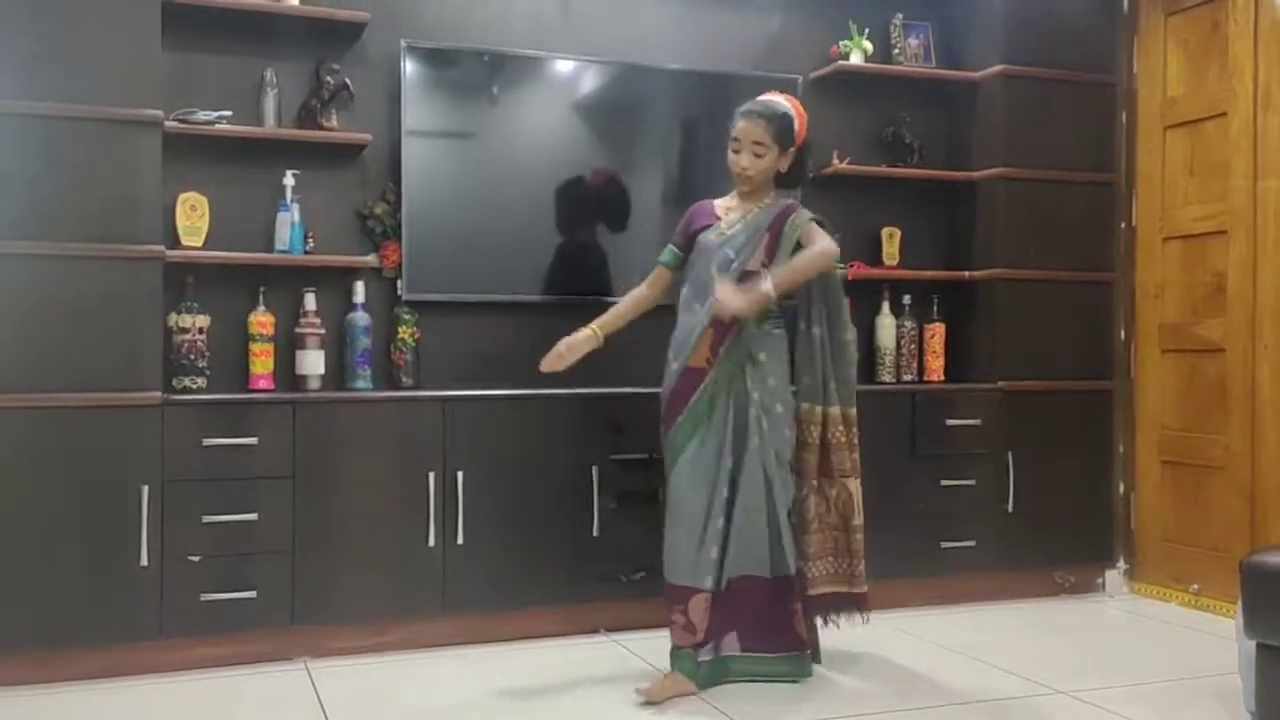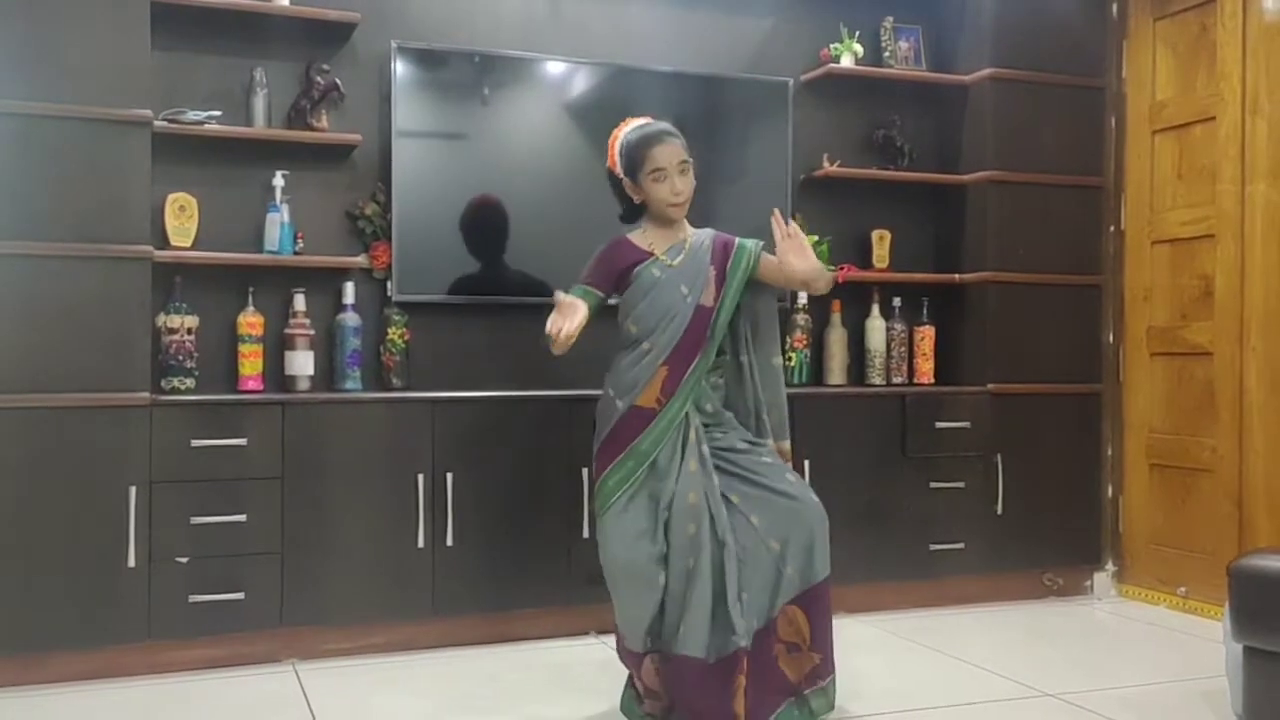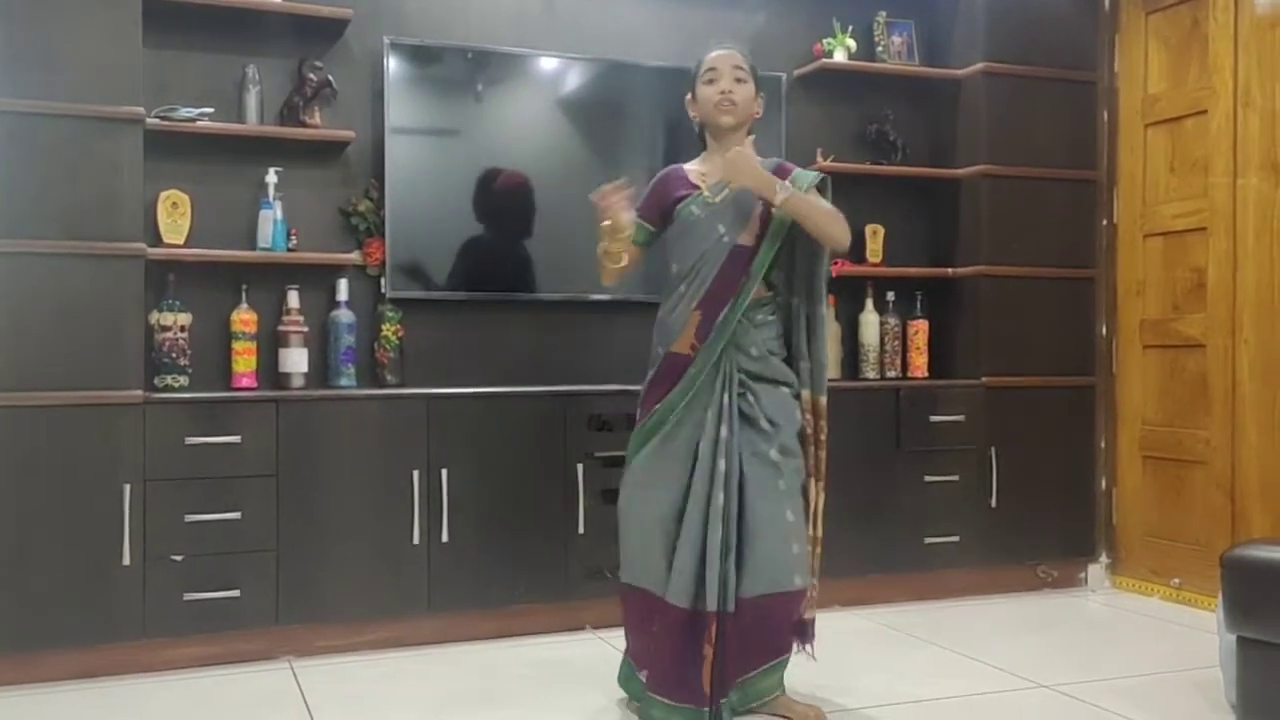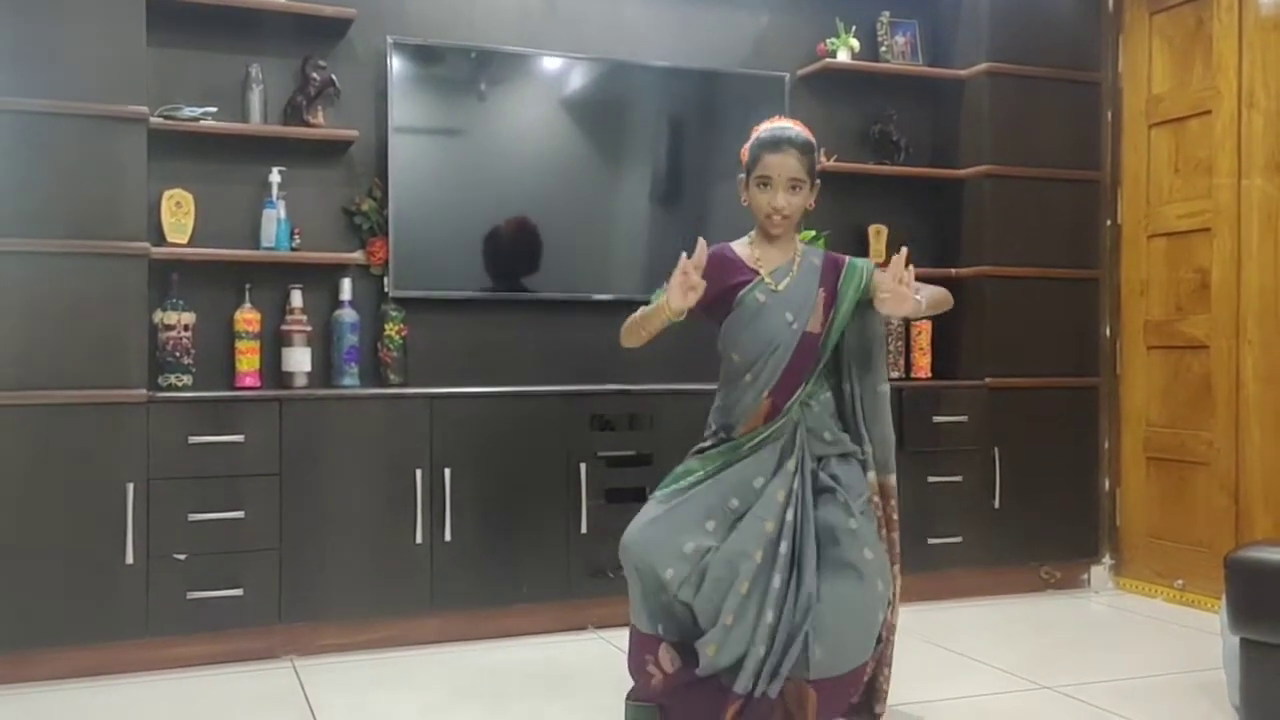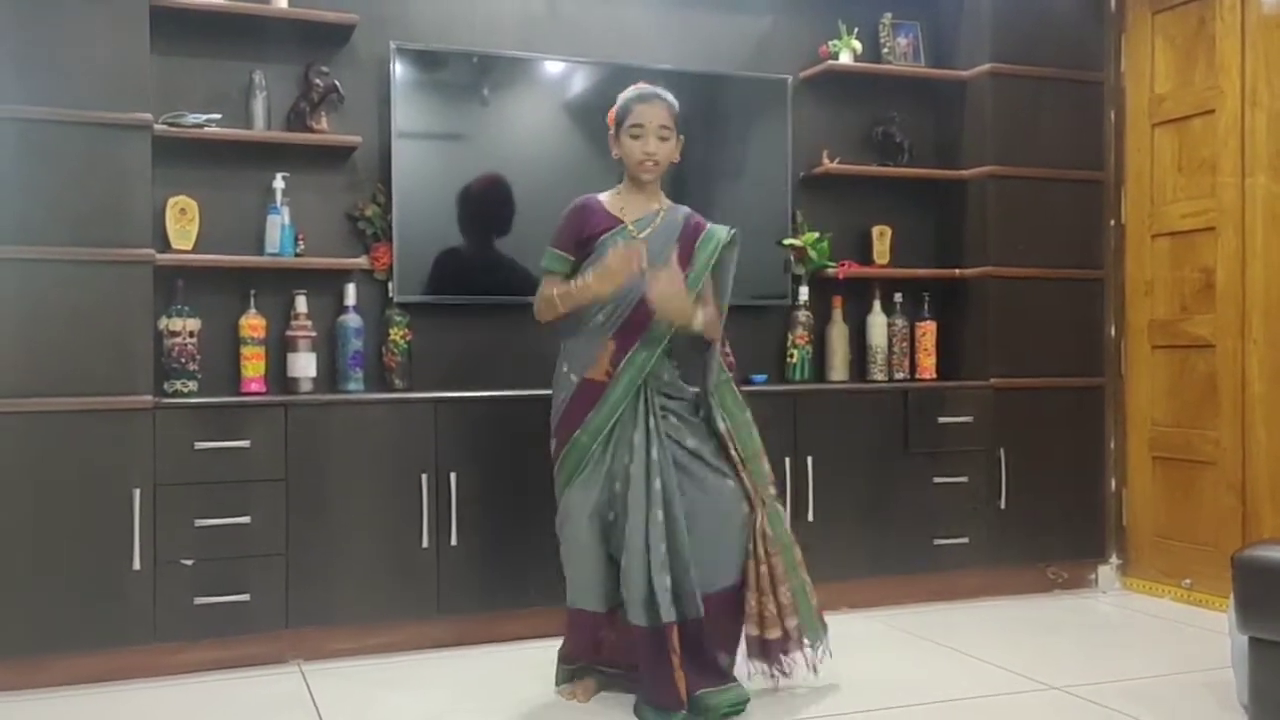
dt=1s
person 1, frame 1
left shoulder: (791, 220)
right shoulder: (701, 216)
left elbow: (827, 253)
right elbow: (653, 287)
left wrist: (757, 295)
right wrist: (591, 335)
left hip: (758, 381)
right hip: (696, 382)
left knee: (760, 502)
right knee: (696, 504)
left ankle: (763, 644)
right ankle: (693, 659)
person 1, frame 2
left shoulder: (724, 251)
right shoulder: (620, 254)
left elbow: (816, 282)
right elbow: (562, 342)
left wrist: (805, 263)
right wrist: (569, 318)
left hip: (712, 425)
right hip: (639, 431)
left knee: (795, 516)
right knee: (640, 557)
person 1, frame 3
left shoulder: (782, 177)
right shoulder: (671, 182)
left elbow: (839, 237)
right elbow: (615, 268)
left wrist: (766, 187)
right wrist: (615, 229)
left hip: (760, 371)
right hip: (685, 370)
left knee: (765, 512)
right knee: (661, 507)
person 1, frame 4
left shoulder: (836, 274)
right shoulder: (718, 266)
left elbow: (944, 299)
right elbow: (629, 336)
left wrist: (910, 302)
right wrist: (671, 306)
left hip: (819, 456)
right hip: (738, 453)
left knee: (856, 587)
right knee: (651, 551)
person 1, frame 5
left shoulder: (694, 232)
right shoulder: (586, 215)
left elbow: (713, 323)
right elbow: (544, 307)
left wrist: (684, 310)
right wrist: (594, 284)
left hip: (661, 396)
right hip: (591, 396)
left knee: (713, 511)
right knee: (596, 523)
left ankle: (695, 668)
right ankle: (598, 661)
